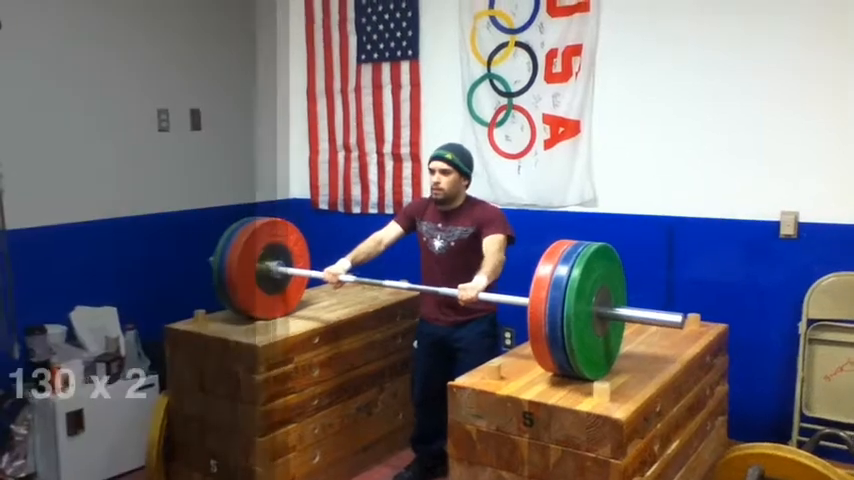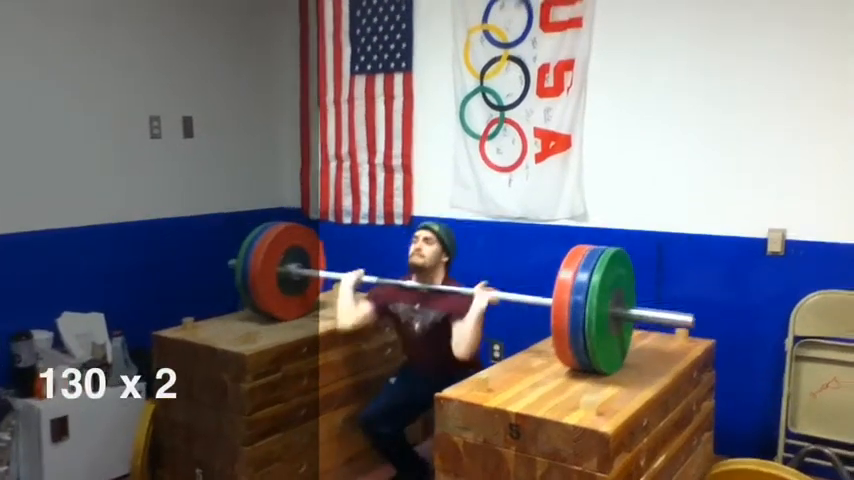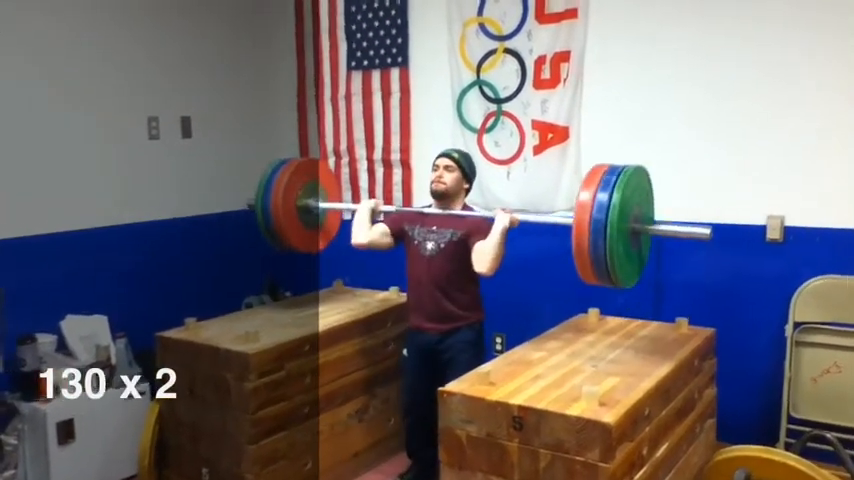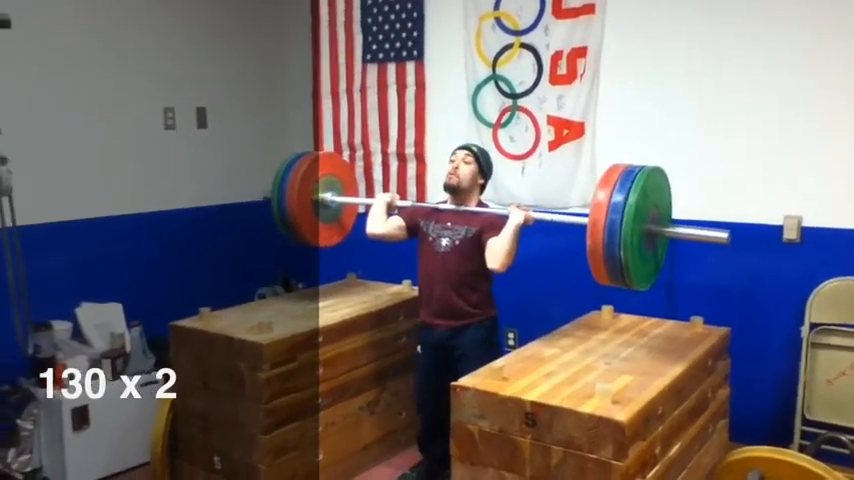
dt=1s
person 1, frame 1
left shoulder: (486, 215)
right shoulder: (419, 209)
left elbow: (495, 253)
right elbow: (381, 238)
left wrist: (479, 283)
right wrist: (345, 264)
left hip: (474, 325)
right hip: (431, 322)
right knee: (426, 395)
person 1, frame 2
left shoulder: (457, 299)
right shoulder: (392, 292)
left elbow: (463, 353)
right elbow: (346, 322)
left wrist: (478, 307)
right wrist: (348, 284)
left hip: (458, 381)
right hip: (416, 374)
right knee: (374, 420)
person 1, frame 3
left shoulder: (476, 224)
right shoulder: (409, 219)
left elbow: (484, 266)
right elbow: (361, 240)
left wrist: (501, 226)
right wrist: (366, 209)
left hip: (461, 334)
right hip: (419, 332)
right knee: (417, 406)
person 1, frame 4
left shoulder: (491, 220)
right shoulder: (424, 214)
left elbow: (497, 262)
right elbow: (376, 230)
left wrist: (515, 223)
right wrist: (382, 202)
left hip: (474, 330)
right hip: (431, 328)
right knee: (430, 402)
